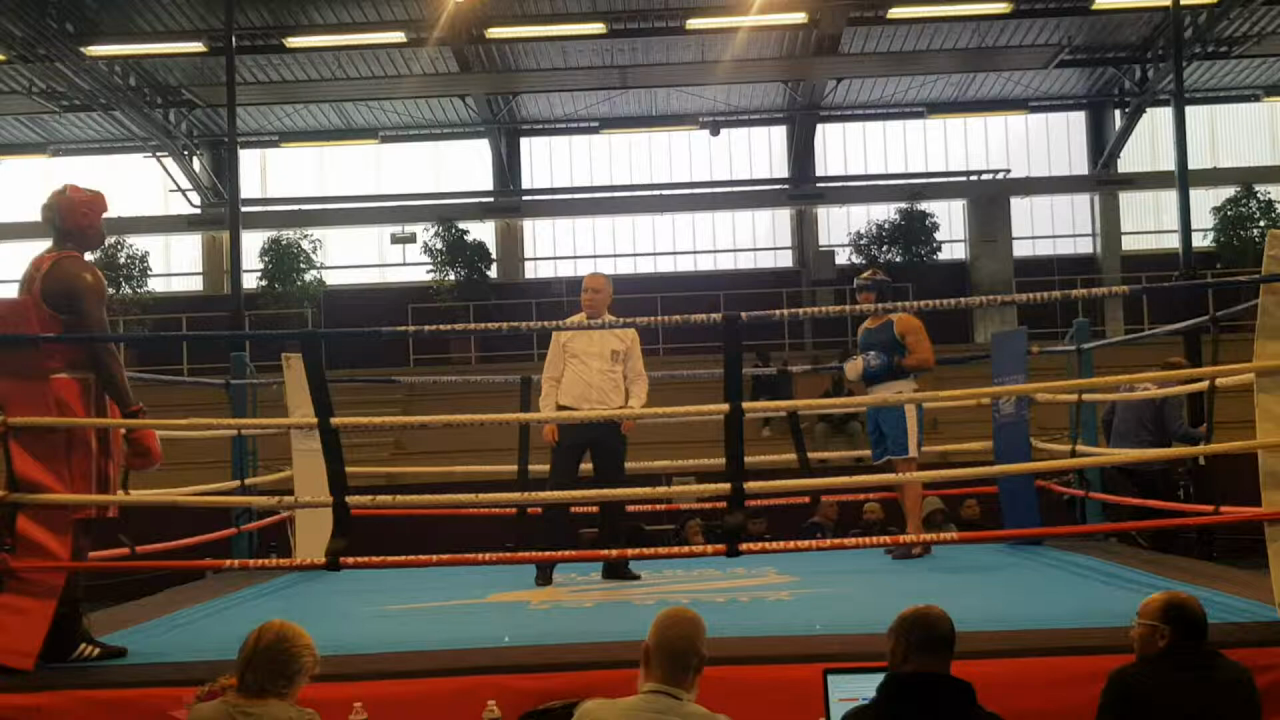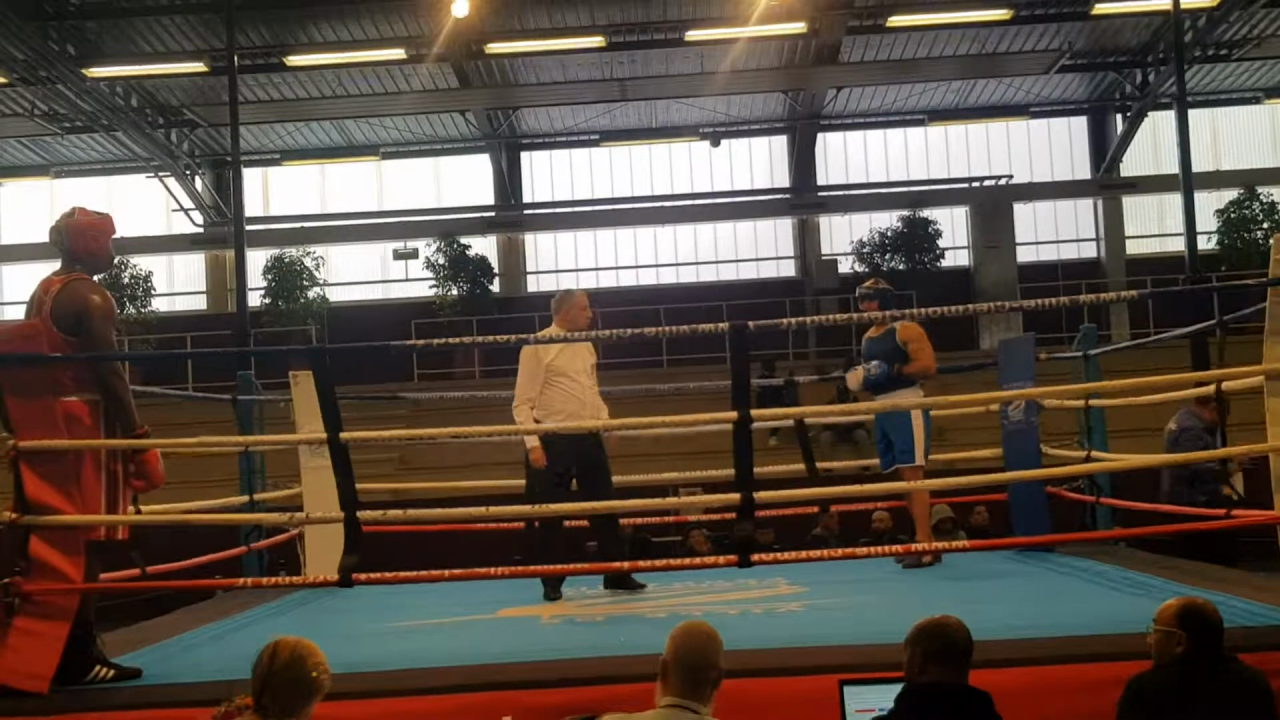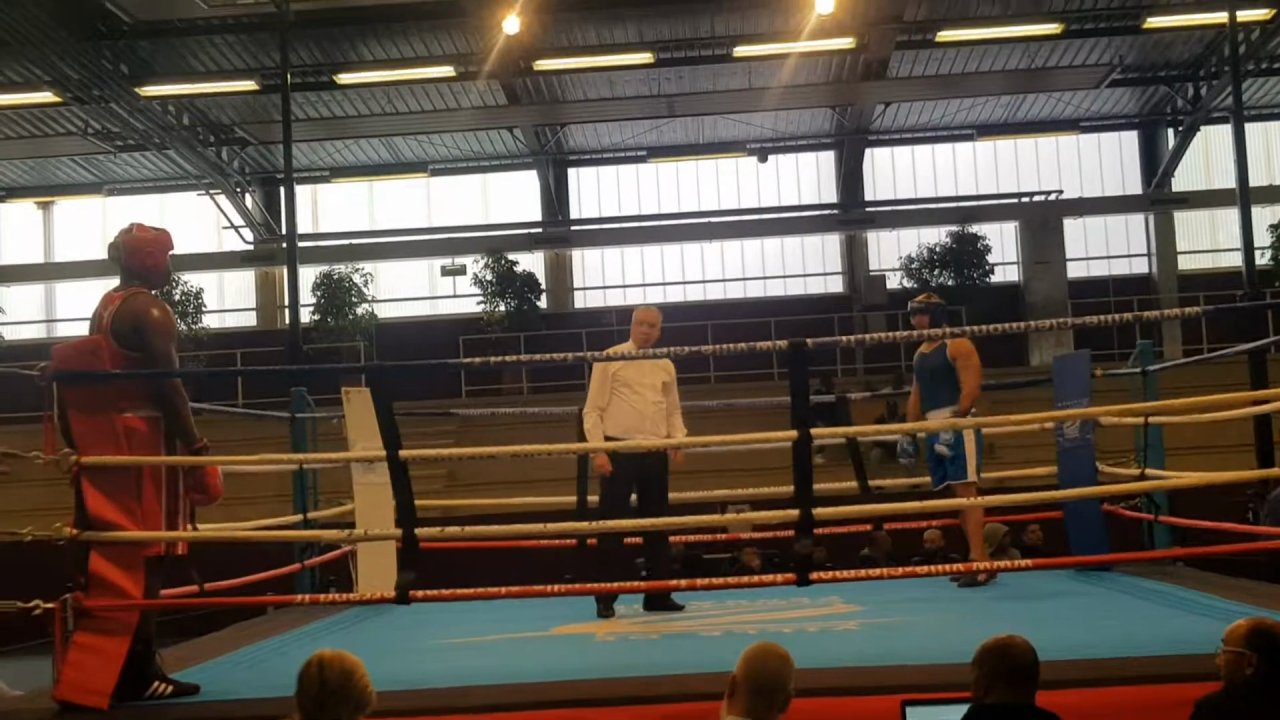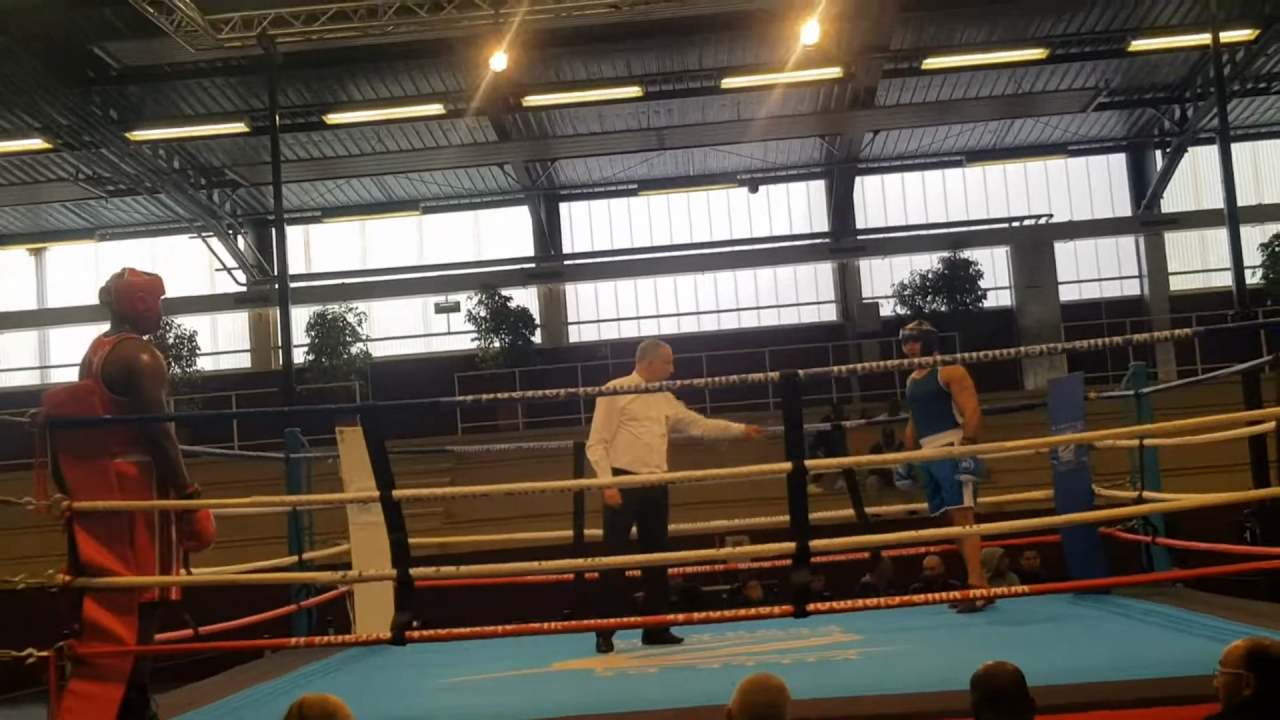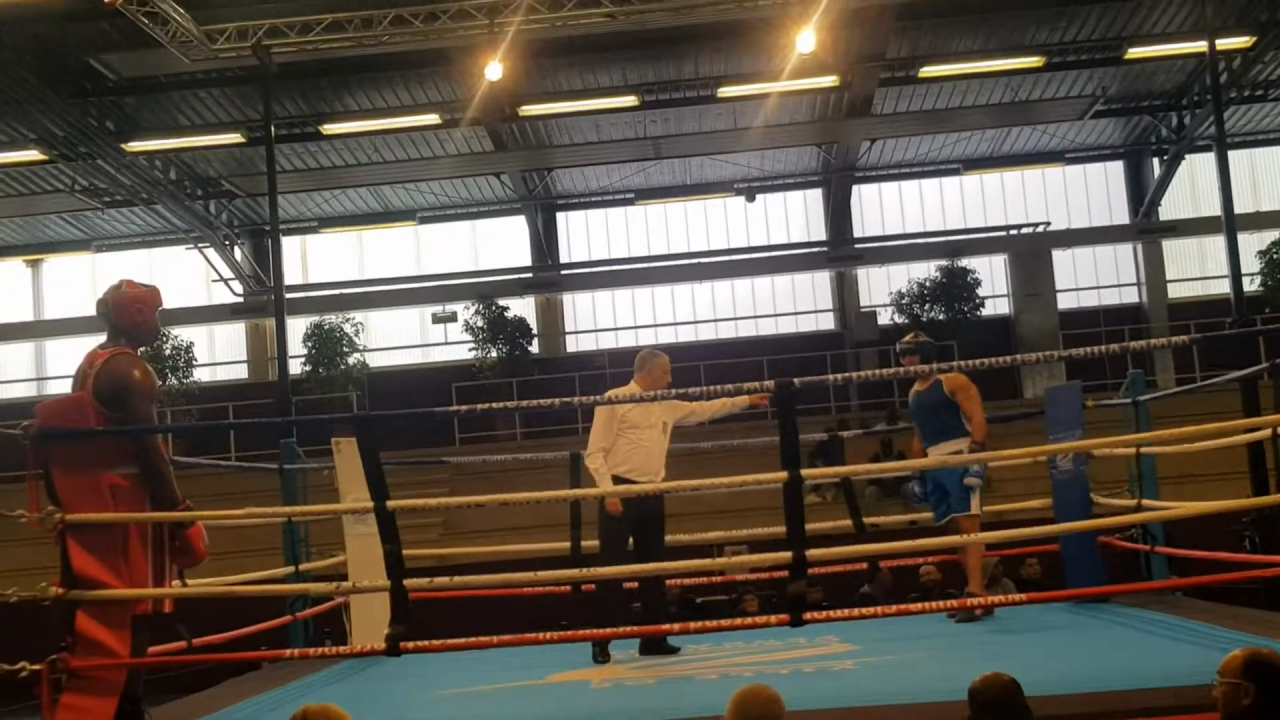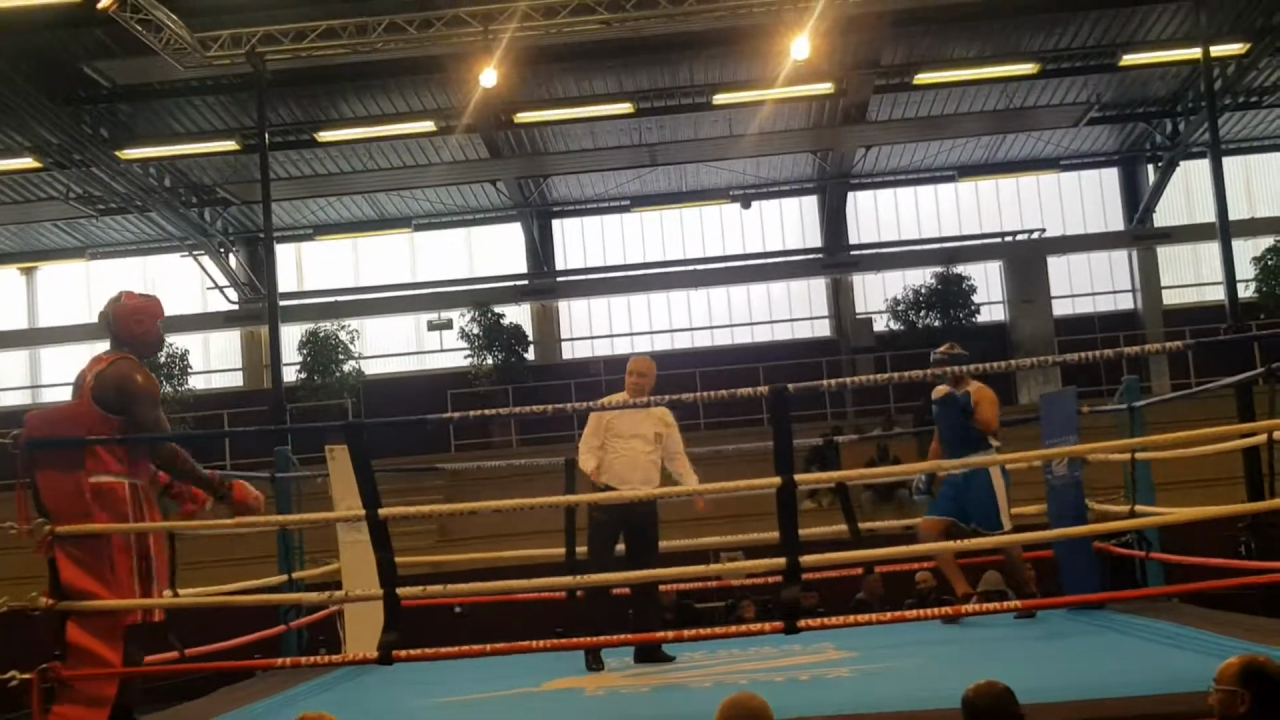
dt=0.7s
person 1, frame 1
right shoulder: (80, 274)
right elbow: (100, 351)
right wrist: (135, 417)
right hip: (69, 410)
left knee: (44, 520)
right knee: (66, 522)
left ankle: (58, 632)
right ankle: (58, 635)
person 1, frame 2
left shoulder: (41, 292)
right shoulder: (89, 297)
left elbow: (44, 368)
right elbow: (109, 374)
right wrist: (140, 441)
left hip: (45, 432)
right hip: (80, 432)
left knee: (52, 543)
right knee: (77, 544)
left ankle: (75, 653)
right ankle: (73, 657)
person 1, frame 3
left shoulder: (105, 307)
right shoulder: (149, 310)
right elbow: (167, 387)
right wrist: (198, 451)
left hip: (107, 447)
right hip: (142, 446)
left knee: (117, 557)
right knee: (139, 558)
left ankle: (132, 669)
right ankle: (132, 673)
person 1, frame 4
left shoulder: (93, 353)
right shoulder: (139, 355)
left elbow: (102, 428)
right elbow: (158, 433)
right wrist: (190, 497)
left hip: (101, 493)
right hip: (136, 493)
left knee: (112, 606)
right knee: (134, 605)
person 1, frame 5
left shoulder: (88, 366)
right shoulder: (130, 370)
right elbow: (148, 451)
right wrist: (182, 517)
left hip: (93, 505)
right hip: (128, 504)
left knee: (105, 619)
right knee: (128, 621)
person 1, frame 6
left shoulder: (91, 372)
right shoulder: (132, 375)
right elbow: (163, 451)
left wrist: (167, 482)
right wrist: (224, 489)
left hip: (89, 504)
right hip: (119, 503)
left knee: (105, 624)
right knee: (130, 624)
person 2, frame 1
left shoulder: (626, 332)
right shoulder: (565, 329)
left elbow: (637, 378)
right elbow: (551, 378)
left wrist: (632, 409)
right wrist: (548, 418)
left hip: (611, 422)
right hip: (570, 419)
right knee: (558, 491)
left ankle: (615, 563)
right ankle: (546, 565)
person 2, frame 2
left shoulder: (586, 346)
right shoulder: (537, 347)
right elbow: (522, 402)
left wrist: (604, 419)
right wrist: (533, 444)
left hip: (589, 436)
right hip: (555, 438)
left knee: (604, 502)
left ankle: (616, 573)
right ankle: (552, 582)
person 2, frame 3
left shoulder: (665, 365)
right shoulder: (610, 359)
left elbow: (673, 410)
right elbow: (593, 410)
left wrist: (678, 439)
right wrist: (598, 449)
left hip: (655, 452)
right hip: (618, 450)
right knee: (612, 524)
left ankle: (657, 594)
right ankle: (606, 599)
person 2, frame 4
left shoulder: (665, 399)
right shoulder: (615, 391)
left elbow: (698, 424)
right elbow: (596, 443)
left wrist: (739, 429)
right wrist: (607, 483)
left hip: (655, 485)
right hip: (623, 483)
left knee: (656, 556)
right knee: (614, 557)
left ankle: (655, 628)
right ankle: (605, 633)
person 2, frame 5
left shoulder: (666, 406)
right shoulder: (613, 401)
left elbow: (704, 409)
right elbow: (595, 453)
left wrist: (746, 401)
right wrist: (608, 491)
left hip: (652, 494)
right hip: (620, 491)
left knee: (653, 566)
right knee: (612, 567)
left ankle: (653, 638)
right ankle: (602, 642)
person 2, frame 6
left shoulder: (663, 416)
right shoulder: (607, 407)
left elbow: (676, 458)
right elbow: (587, 447)
left wrist: (694, 487)
right wrist: (592, 469)
left hip: (644, 503)
right hip: (608, 498)
left knee: (646, 573)
right knee: (599, 572)
left ankle: (648, 646)
right ankle: (593, 648)
person 3, frame 1
left shoulder: (904, 322)
right shoulder: (863, 329)
left elbow: (927, 359)
left wrist: (889, 362)
right wrist: (856, 370)
left hip: (899, 399)
right hip: (874, 403)
left knee: (906, 466)
right knee: (894, 468)
left ankle: (914, 536)
right ankle: (916, 533)
person 3, frame 2
left shoulder: (907, 329)
right shoulder: (868, 338)
left elbow: (929, 366)
left wrist: (890, 370)
right wrist: (862, 379)
left hip: (906, 407)
right hip: (882, 411)
left knee: (913, 474)
right knee: (903, 476)
left ankle: (925, 544)
right ankle: (924, 542)
person 3, frame 3
left shoulder: (958, 346)
right shoulder: (919, 353)
left elbow: (972, 387)
right elbow: (916, 395)
left wrist: (954, 425)
right wrist: (909, 432)
left hip: (956, 426)
right hip: (933, 429)
left knee: (965, 490)
right knee: (954, 493)
left ankle: (979, 562)
right ankle: (980, 560)
person 3, frame 4
left shoulder: (950, 371)
right shoulder: (912, 380)
left elbow: (972, 411)
left wrist: (967, 449)
left hip: (951, 449)
left knee: (962, 515)
right knee: (952, 518)
left ankle: (977, 586)
right ankle: (979, 585)
person 3, frame 5
left shoulder: (953, 380)
right shoulder: (914, 392)
left elbow: (978, 417)
left wrist: (975, 455)
right wrist: (918, 474)
left hip: (960, 459)
right hip: (935, 465)
left knee: (968, 524)
right knee: (956, 529)
left ankle: (975, 596)
right ankle: (979, 597)
person 3, frame 6
left shoulder: (980, 393)
right shoulder: (940, 399)
left elbow: (991, 426)
left wrist: (959, 407)
right wrist: (927, 475)
left hip: (983, 471)
right hip: (953, 476)
left knee: (1001, 536)
right knee: (927, 530)
left ankle: (1027, 596)
right ankle: (963, 592)
